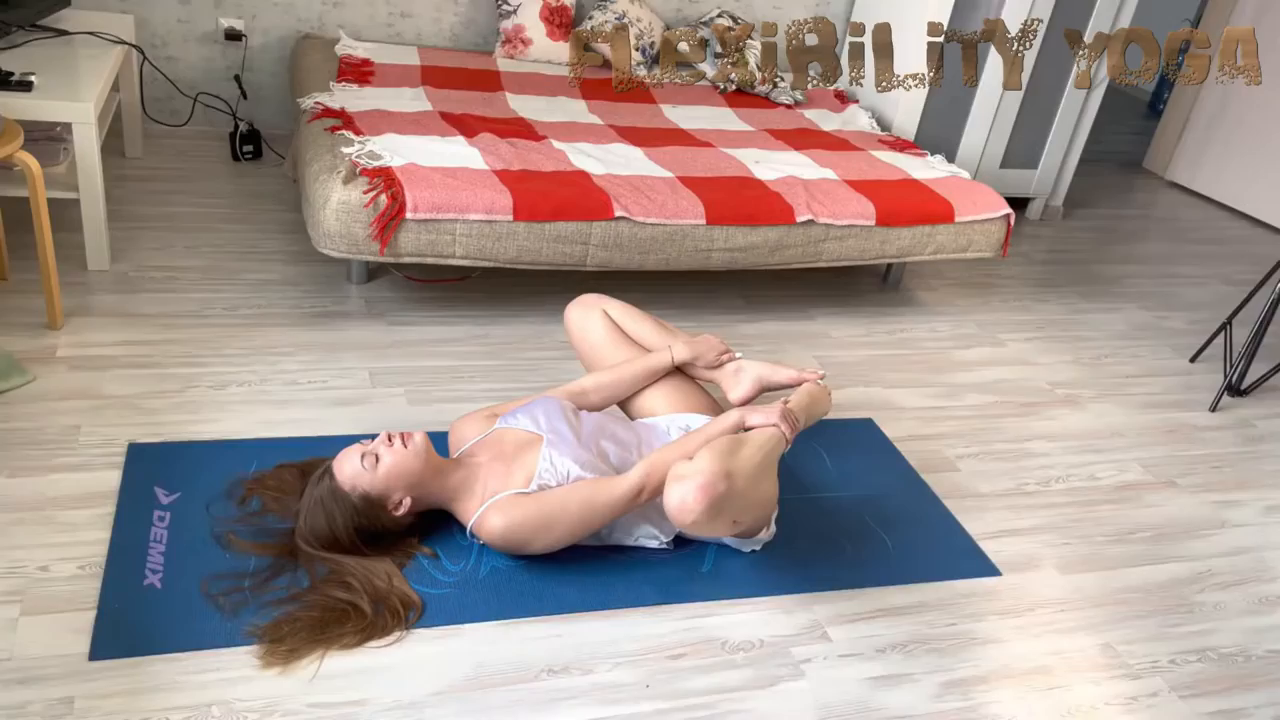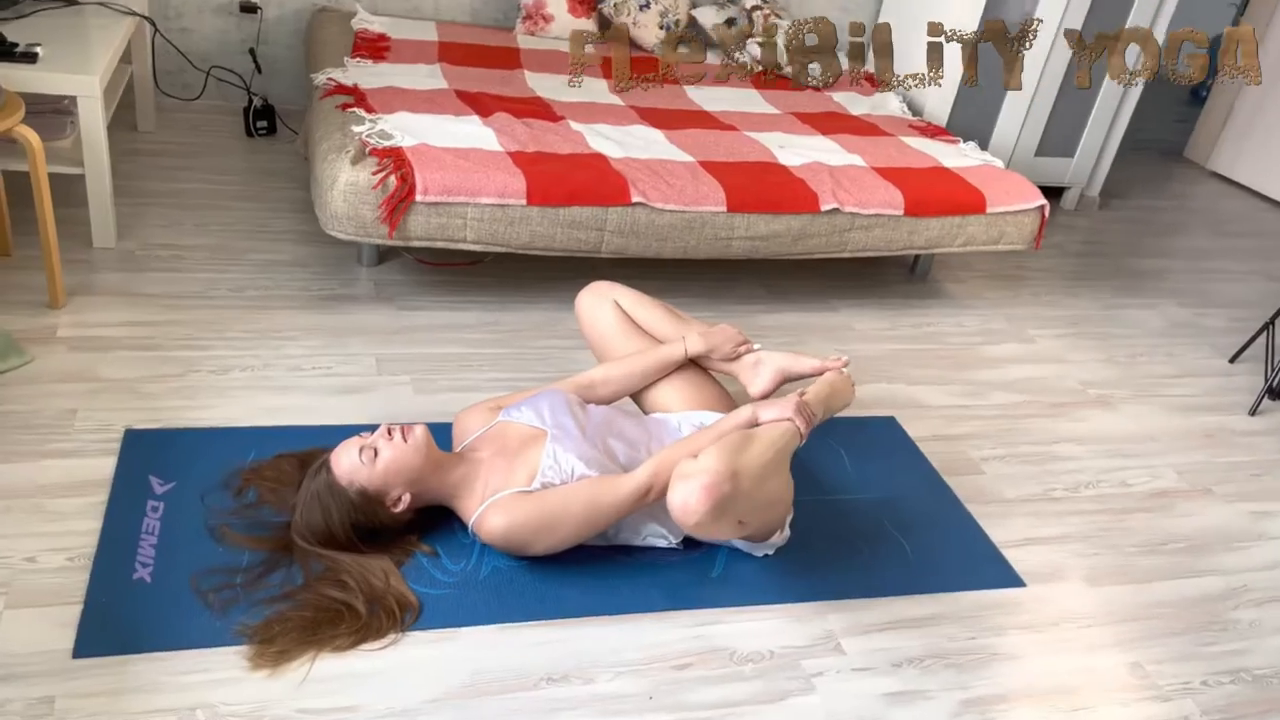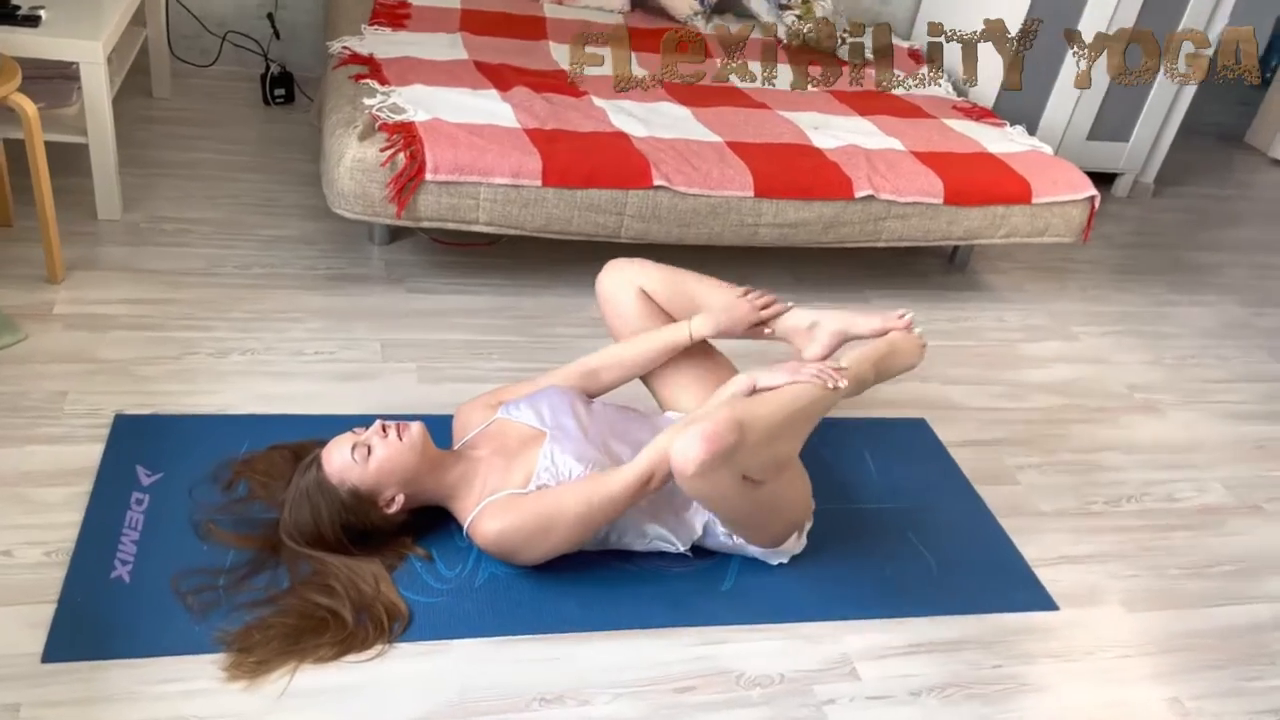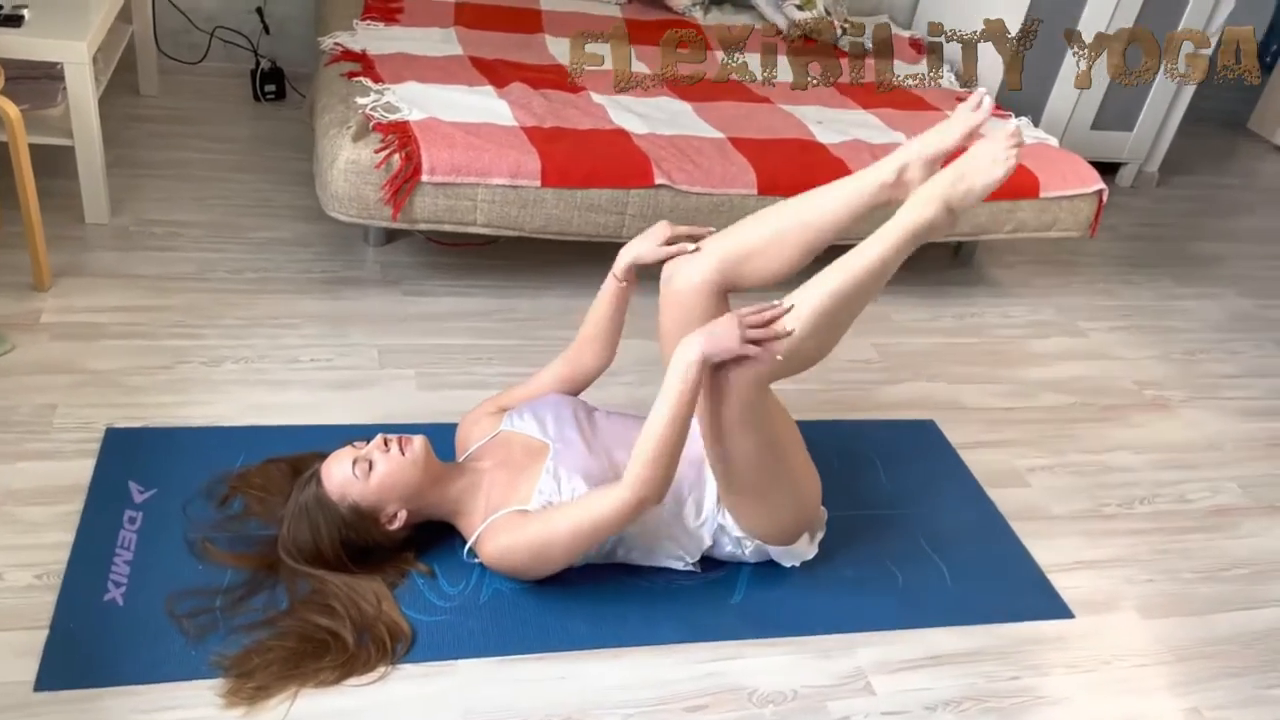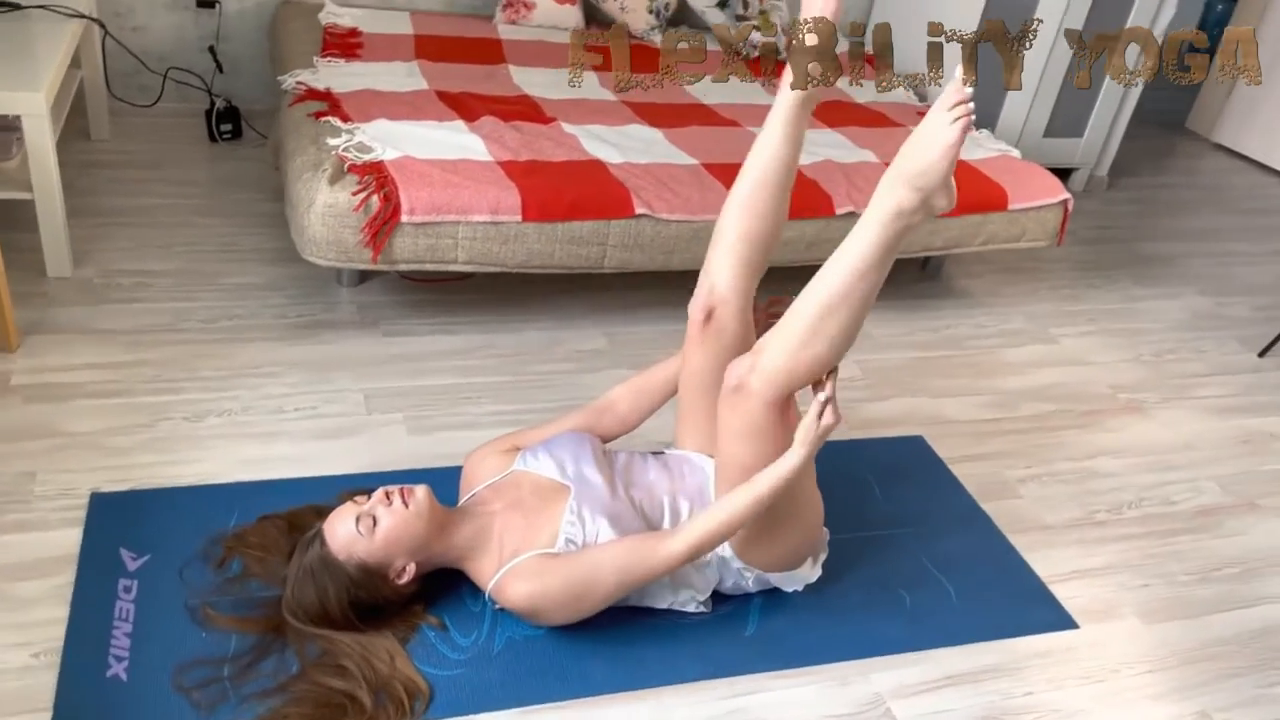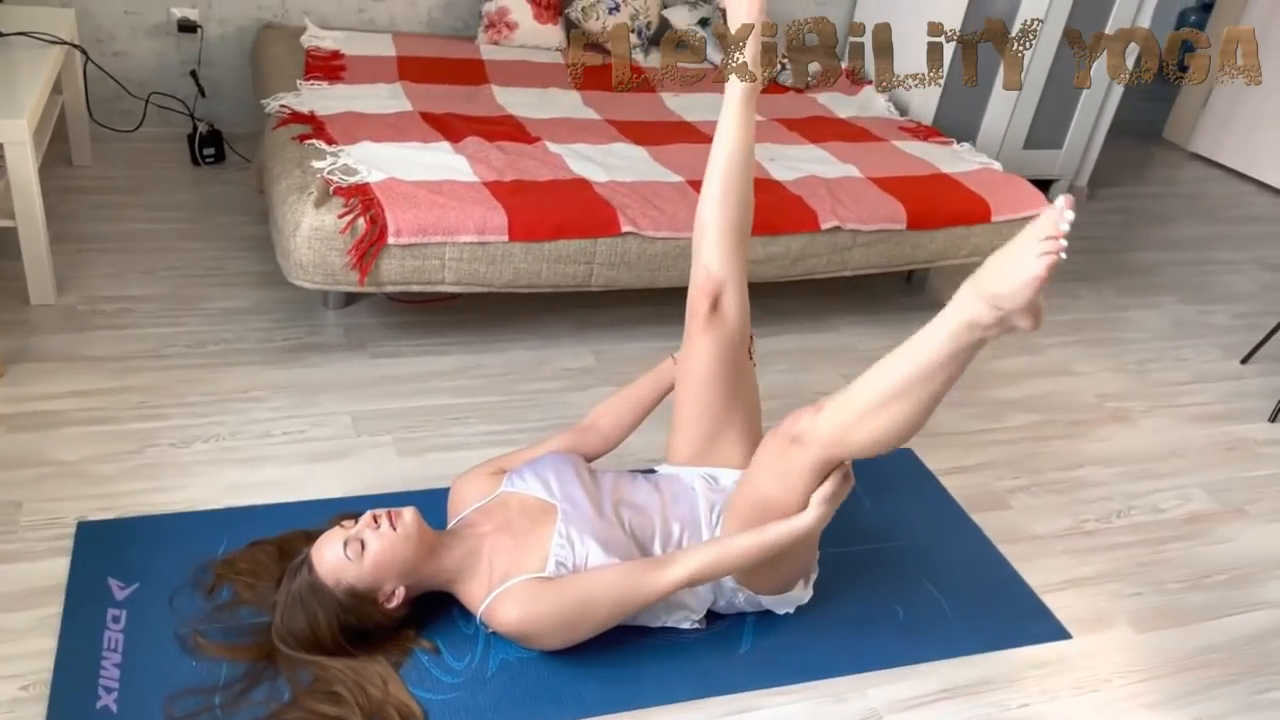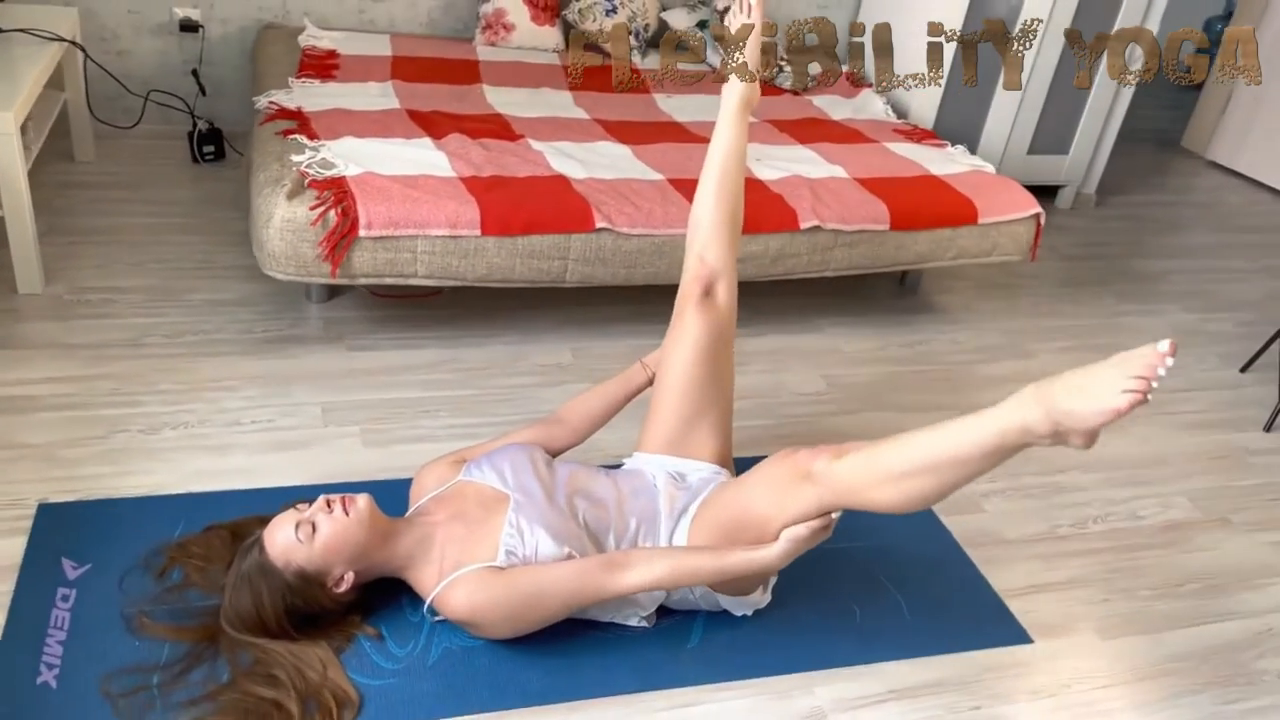
dt=0.4s
person 1, frame 1
left shoulder: (469, 431)
right shoulder: (499, 520)
left elbow: (577, 395)
right elbow: (636, 484)
left wrist: (676, 352)
right wrist: (731, 420)
left hip: (683, 434)
left knee: (588, 311)
right knee: (697, 491)
left ankle: (736, 376)
right ankle: (795, 412)
person 1, frame 2
left shoulder: (473, 425)
right shoulder: (501, 519)
left elbow: (589, 388)
right elbow: (643, 484)
left wrist: (692, 345)
right wrist: (745, 417)
left hip: (702, 433)
left knee: (599, 298)
right knee: (699, 493)
left ankle: (756, 368)
right ankle: (814, 403)
person 1, frame 3
left shoulder: (474, 419)
right shoulder: (498, 524)
left elbow: (586, 377)
right elbow: (638, 478)
left wrist: (700, 329)
right wrist: (729, 382)
left hip: (720, 452)
right hip: (760, 519)
left knee: (622, 278)
right knee: (704, 442)
left ankle: (815, 334)
right ankle: (854, 368)
person 1, frame 4
left shoulder: (479, 429)
right shoulder: (503, 540)
left elbow: (578, 363)
right elbow: (638, 492)
left wrist: (625, 265)
right wrist: (691, 357)
left hip: (715, 448)
right hip: (756, 522)
left knee: (693, 267)
right knee: (729, 360)
left ankle: (906, 174)
right ankle: (927, 209)
person 1, frame 5
left shoulder: (484, 470)
right shoulder: (519, 587)
left elbow: (607, 414)
right elbow: (671, 552)
left wrist: (704, 351)
right wrist: (789, 472)
left hip: (701, 475)
right hip: (758, 544)
left knee: (718, 308)
right knee: (754, 379)
left ankle: (799, 82)
right ankle: (900, 193)
person 1, frame 6
left shoulder: (472, 491)
right shoulder: (512, 608)
left elbow: (584, 435)
right elbow: (666, 578)
left wrist: (686, 364)
right wrist: (790, 529)
left hip: (694, 490)
right hip: (746, 559)
left knee: (714, 299)
right knee: (806, 432)
right ankle: (982, 302)
person 1, frame 7
left shoulder: (432, 481)
right shoulder: (464, 596)
left elbow: (550, 430)
right elbow: (624, 577)
left wrist: (651, 365)
right wrist: (766, 556)
left hip: (662, 483)
right hip: (694, 544)
left knee: (707, 287)
right knee: (816, 470)
left ankle: (740, 87)
right ankle: (1040, 410)
